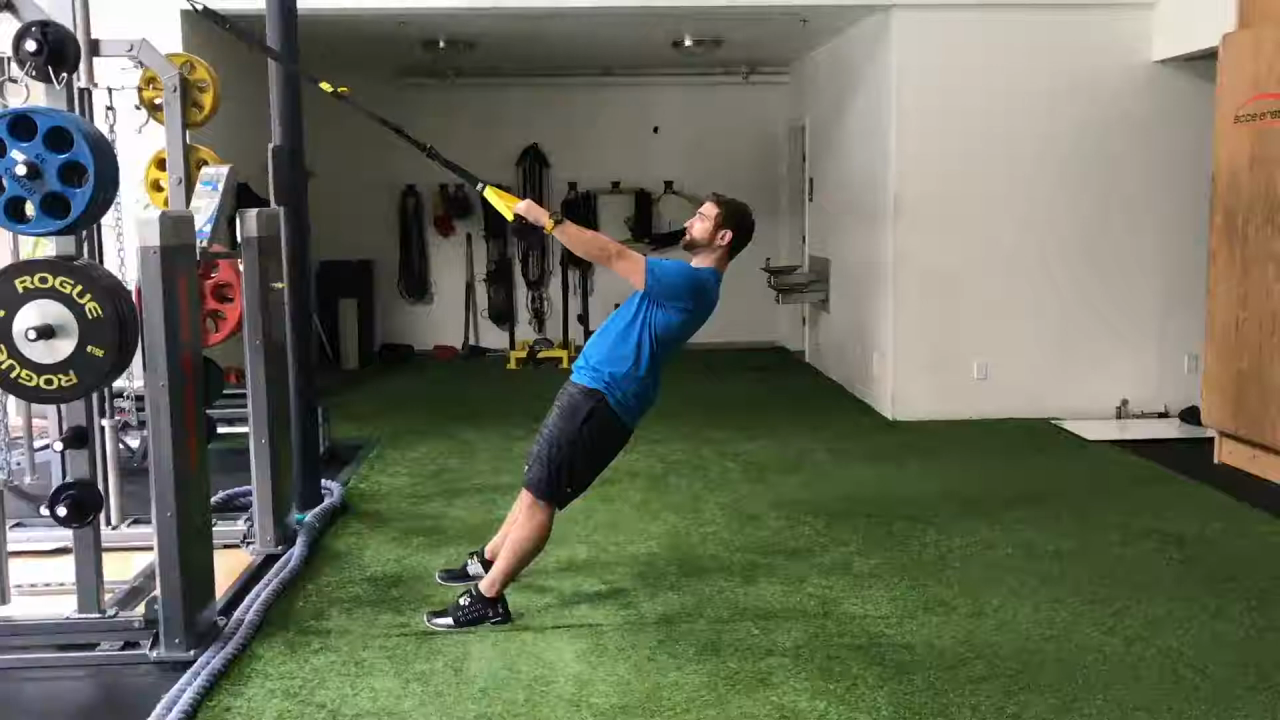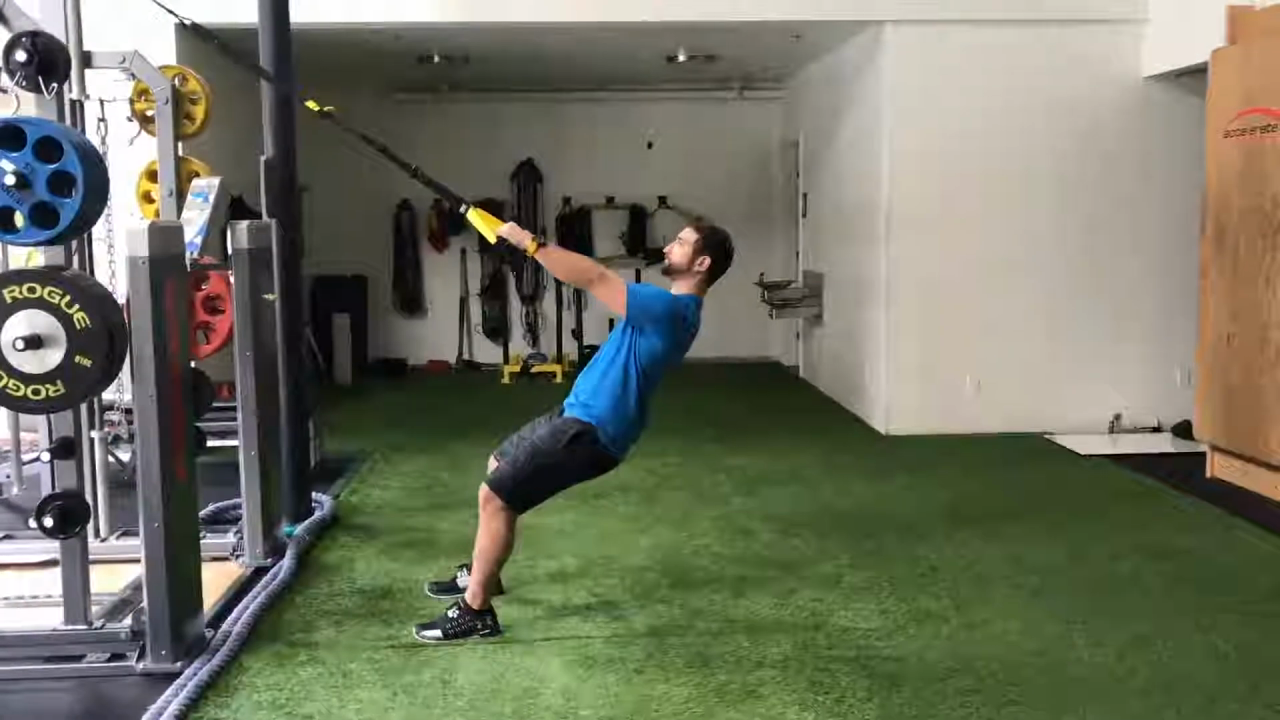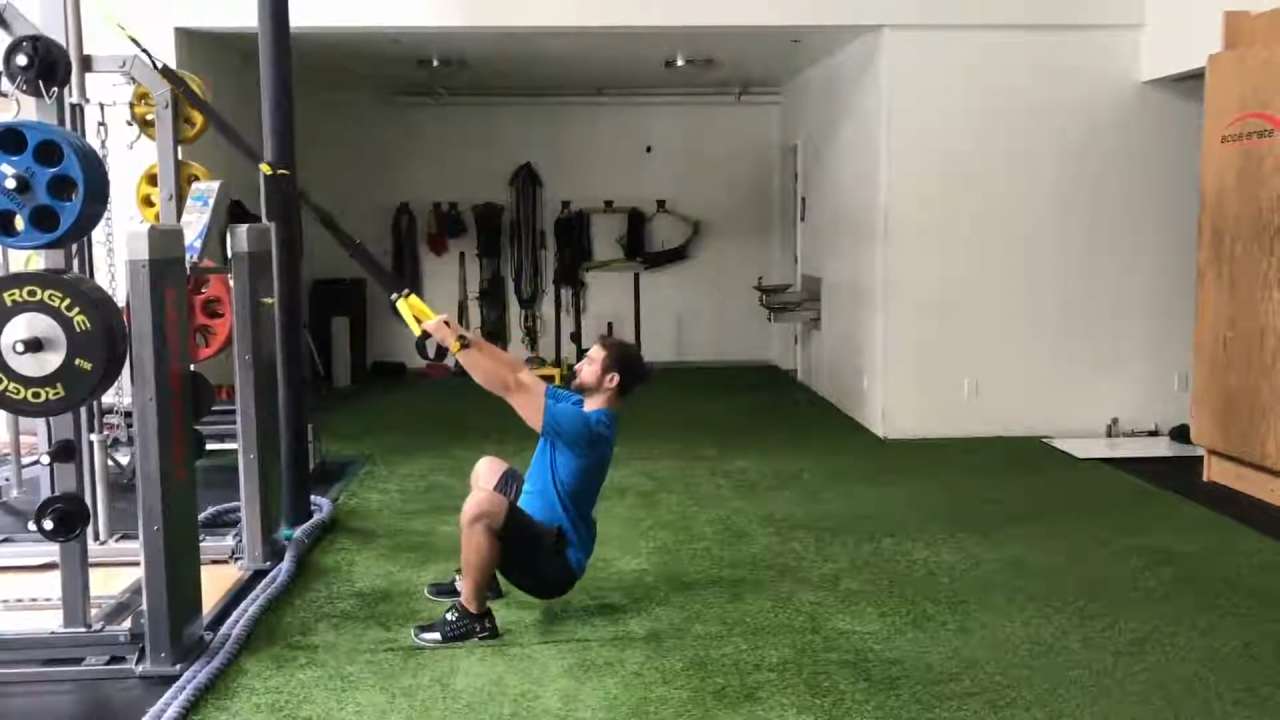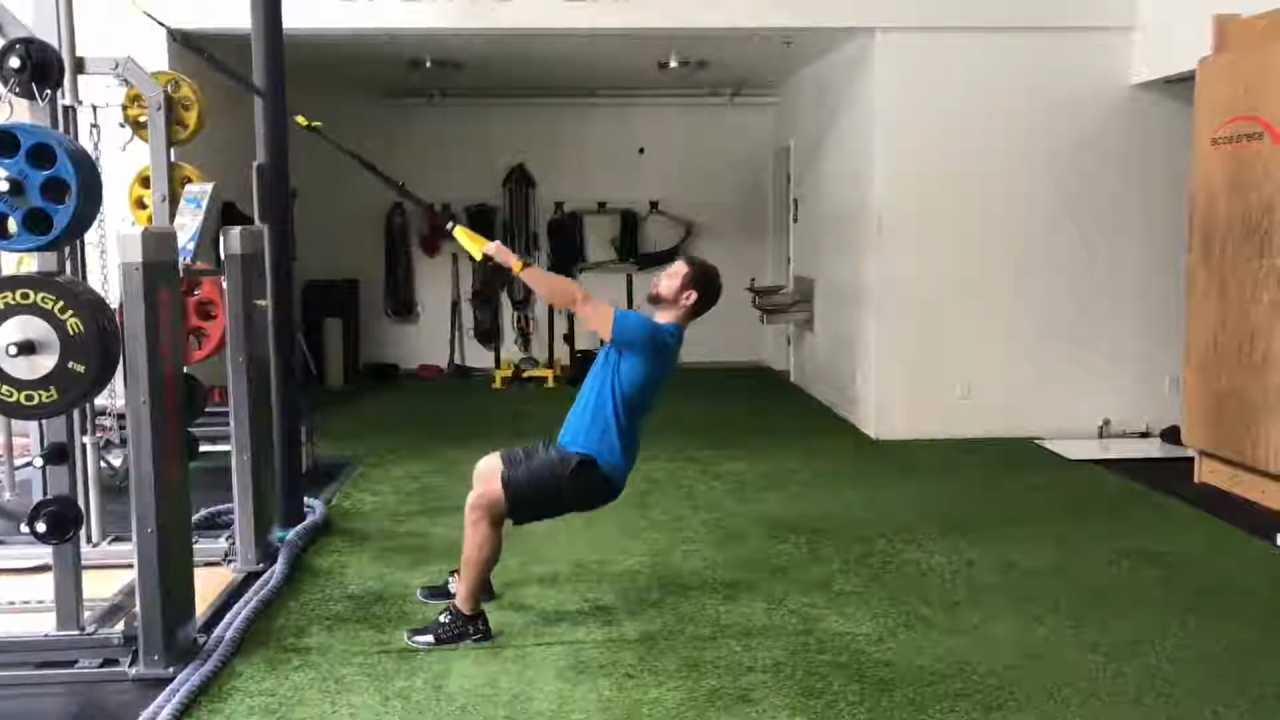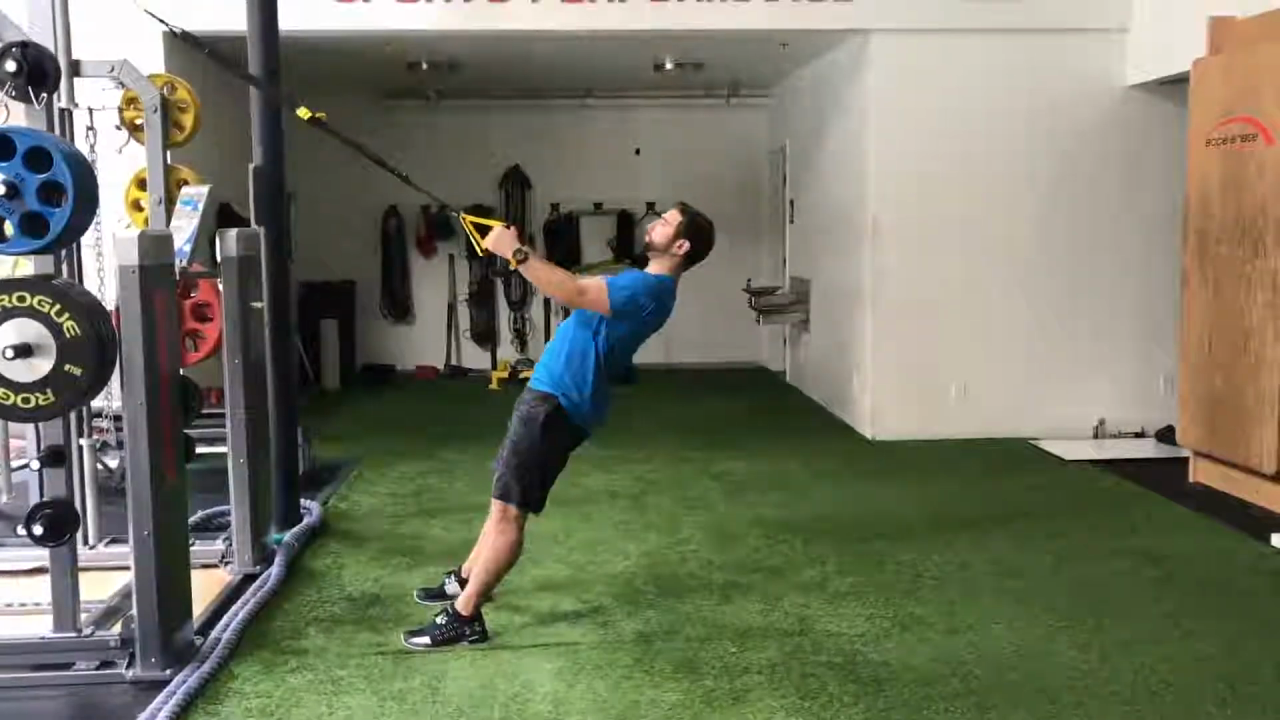
dt=1s
person 1, frame 1
left shoulder: (694, 283)
right shoulder: (687, 277)
left elbow: (612, 255)
right elbow: (617, 255)
left wrist: (546, 219)
right wrist: (551, 221)
left hip: (600, 397)
right hip: (594, 388)
left knee: (539, 495)
right knee: (537, 484)
left ankle: (487, 599)
right ankle: (488, 560)
person 1, frame 2
left shoulder: (674, 310)
right shoulder: (669, 304)
left elbow: (594, 280)
right elbow: (600, 276)
left wrist: (529, 243)
right wrist: (533, 244)
left hip: (591, 429)
right hip: (582, 414)
left knee: (495, 495)
right knee: (499, 467)
left ankle: (475, 612)
right ankle: (476, 573)
person 1, frame 3
left shoulder: (586, 427)
right shoulder: (581, 405)
left elbow: (510, 387)
right elbow: (521, 373)
left wrist: (453, 342)
right wrist: (462, 335)
left hip: (554, 561)
right hip: (545, 529)
left knee: (480, 507)
right knee: (487, 469)
left ankle: (473, 616)
right ankle: (478, 577)
person 1, frame 4
left shoulder: (654, 337)
right shoulder: (648, 330)
left elbow: (577, 300)
right elbow: (579, 301)
left wrist: (514, 263)
right wrist: (515, 264)
left hip: (590, 468)
right hip: (578, 452)
left knee: (481, 502)
right knee: (486, 470)
left ankle: (466, 617)
right ankle: (468, 579)
person 1, frame 5
left shoulder: (650, 289)
right shoulder: (643, 284)
left elbow: (572, 293)
right elbow: (581, 292)
left wrist: (515, 254)
right wrist: (522, 256)
left hip: (556, 402)
right hip: (550, 395)
left knee: (507, 509)
right knee: (503, 495)
left ankle: (463, 617)
right ankle: (464, 579)
